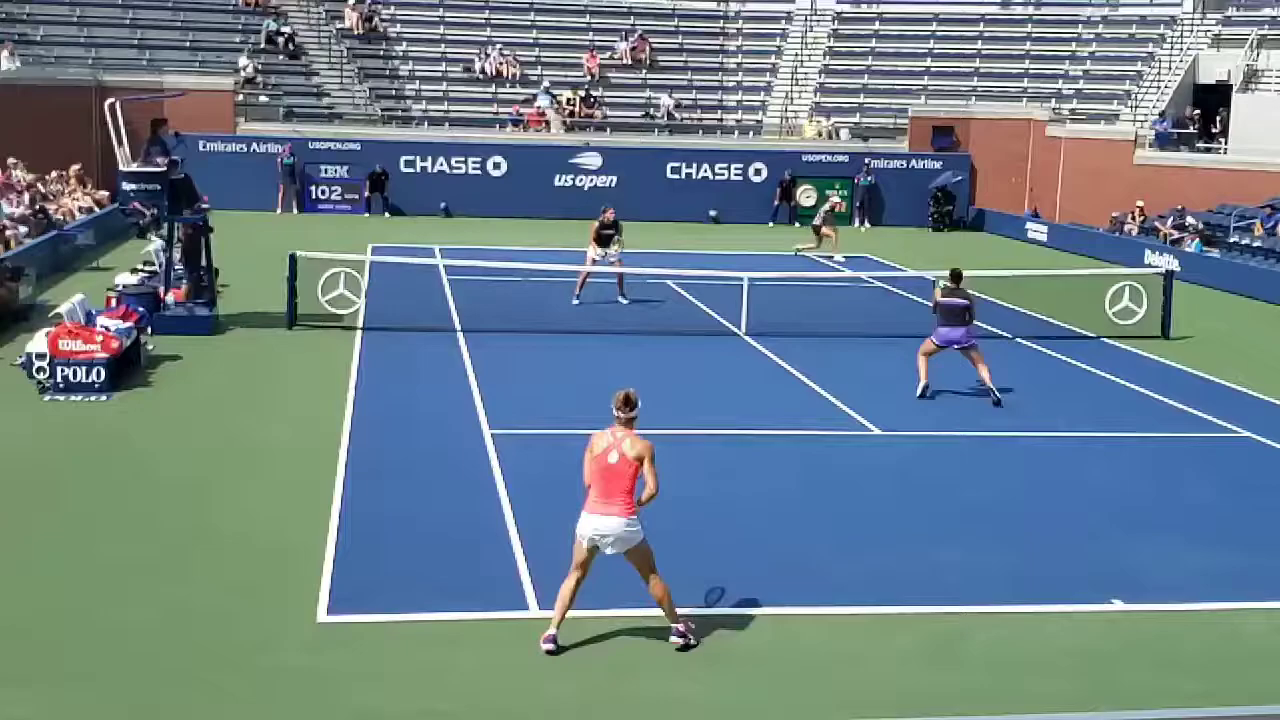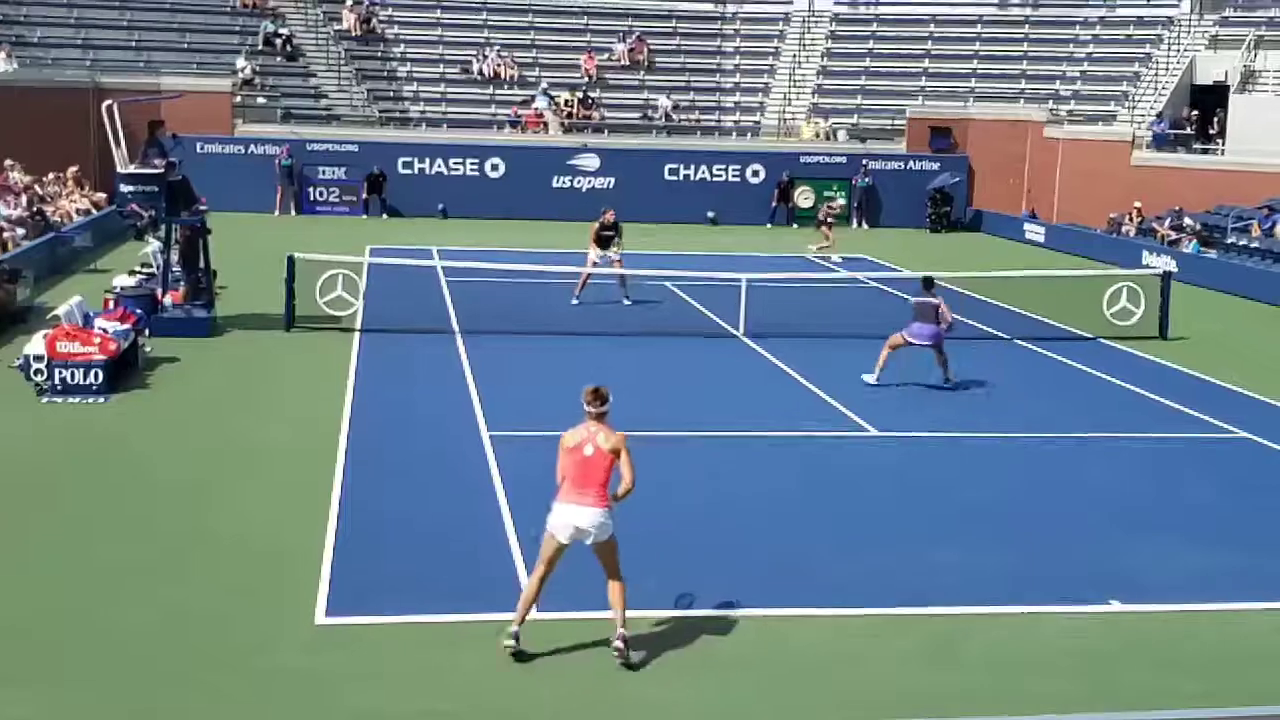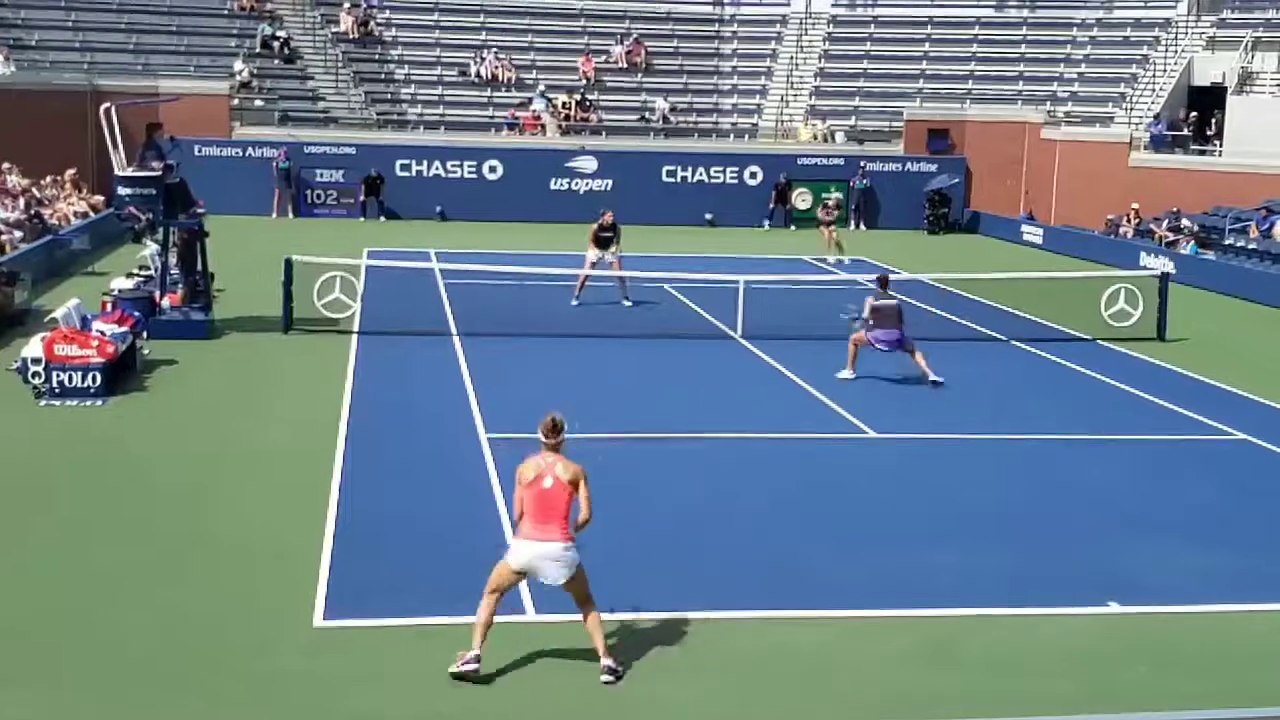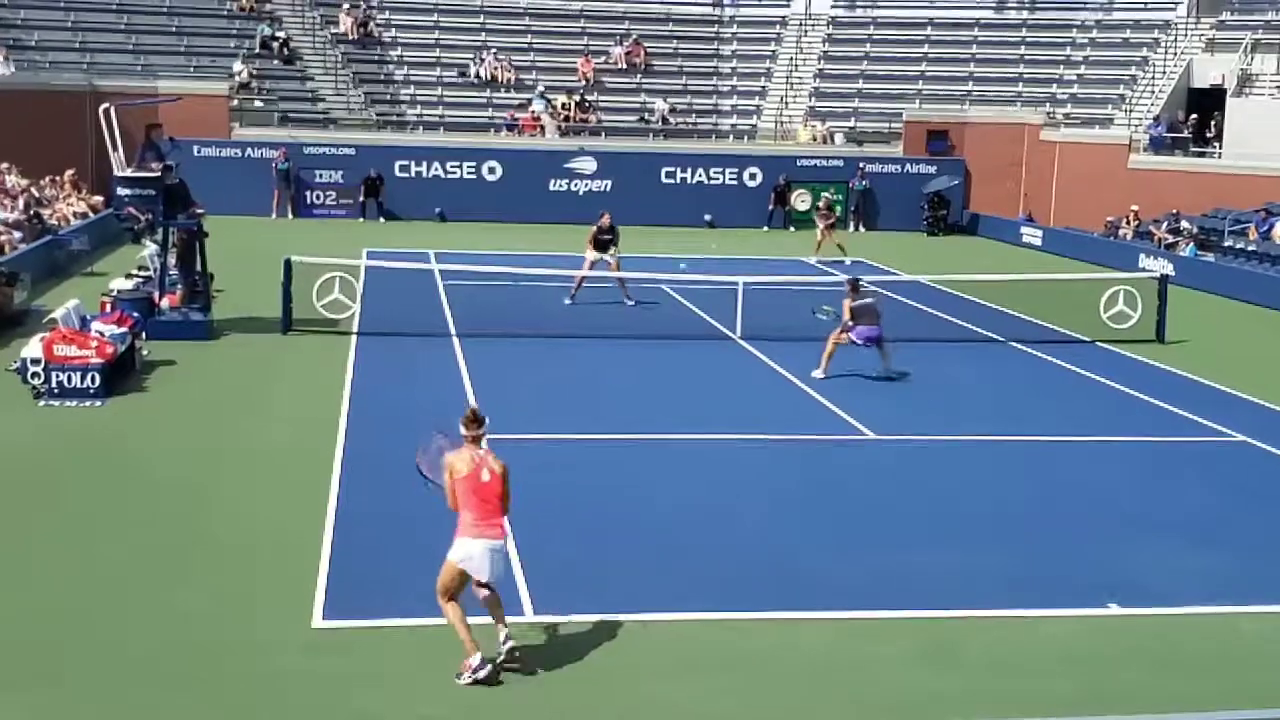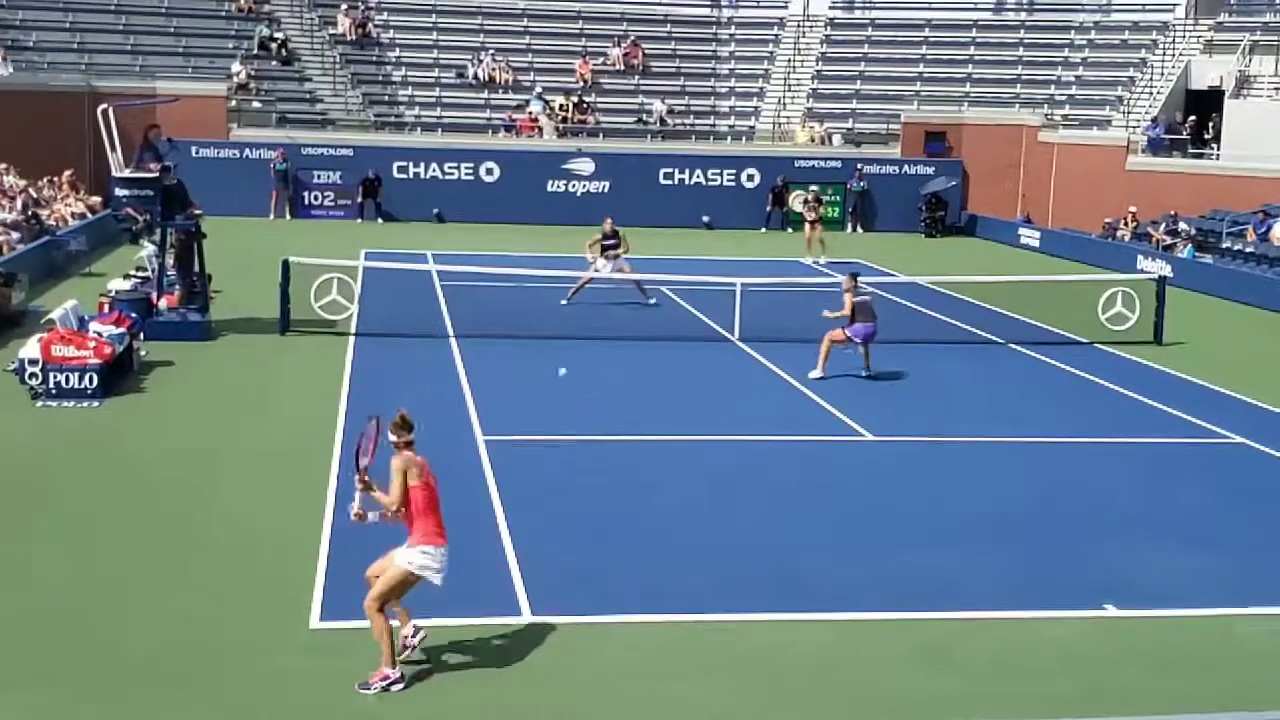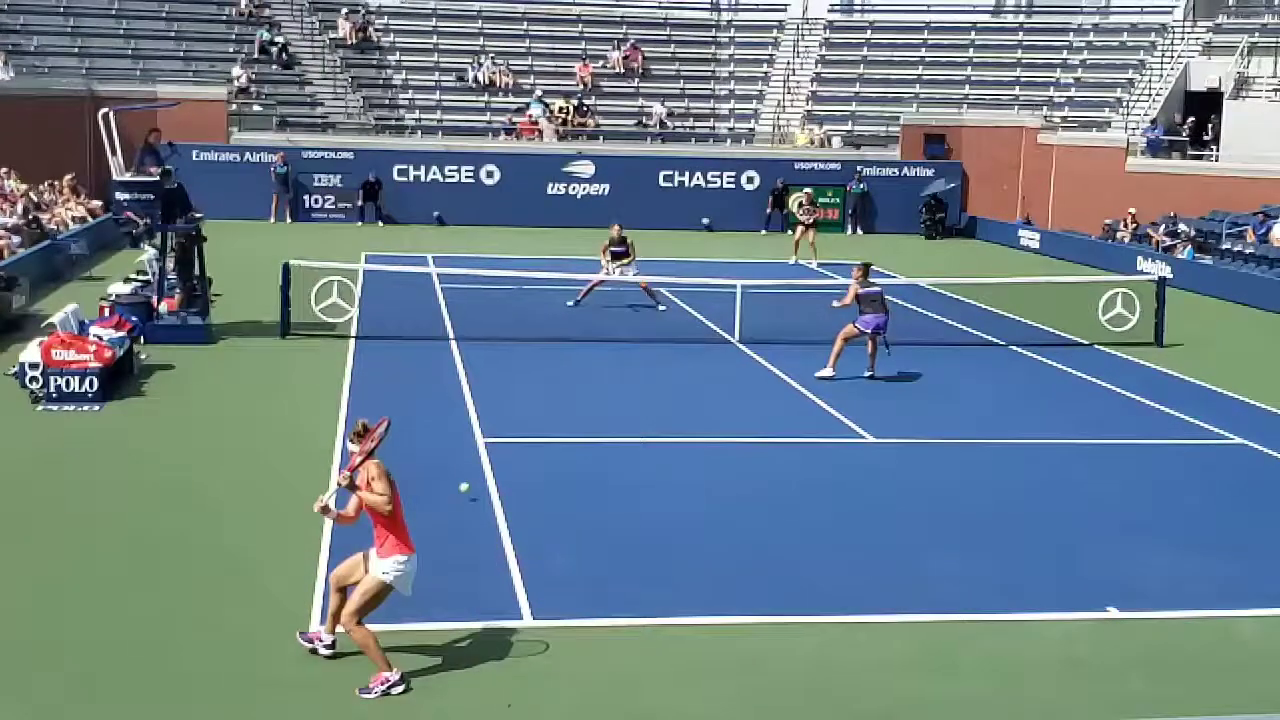
dt=0.2s
person 1, frame 1
left shoulder: (596, 439)
right shoulder: (643, 446)
left elbow: (588, 481)
right elbow: (652, 489)
left hip: (591, 518)
right hip: (623, 522)
left knee: (576, 574)
right knee: (651, 575)
left ankle: (551, 633)
right ankle: (677, 628)
person 1, frame 2
left shoulder: (567, 436)
right shoulder: (617, 439)
left elbow: (561, 479)
right elbow: (628, 482)
right wrist: (614, 499)
left hip: (564, 510)
right hip: (596, 515)
left knee: (541, 571)
right knee: (614, 576)
left ankle: (514, 630)
right ankle: (620, 635)
person 1, frame 3
left shoulder: (525, 467)
right shoulder: (575, 471)
left elbow: (518, 515)
right elbow: (585, 515)
left hip: (526, 545)
right hip: (559, 547)
left knee: (491, 596)
right knee: (586, 604)
left ankle: (473, 656)
right ankle: (606, 663)
person 1, frame 4
left shoulder: (452, 459)
right shoulder: (500, 465)
left elbow: (453, 504)
left hip: (467, 541)
right hip: (497, 542)
left knee: (446, 597)
right knee: (482, 587)
left ankle: (476, 660)
right ankle: (505, 636)
person 1, frame 5
left shoulder: (399, 462)
right shoulder: (420, 464)
left elbow: (395, 504)
left wrist: (371, 490)
right wrist: (368, 515)
left hip: (424, 548)
right hip: (427, 545)
left knee: (373, 603)
right knee: (373, 575)
left ankle: (391, 672)
right ankle: (411, 631)
person 1, frame 6
left shoulder: (374, 468)
right shoulder: (364, 473)
left elbow: (387, 506)
right elbow: (350, 516)
left wrist: (354, 489)
right wrist: (328, 512)
left hip: (395, 558)
right hip: (382, 553)
left knee: (349, 619)
right knee: (337, 579)
left ankle: (390, 677)
right ankle: (327, 639)
